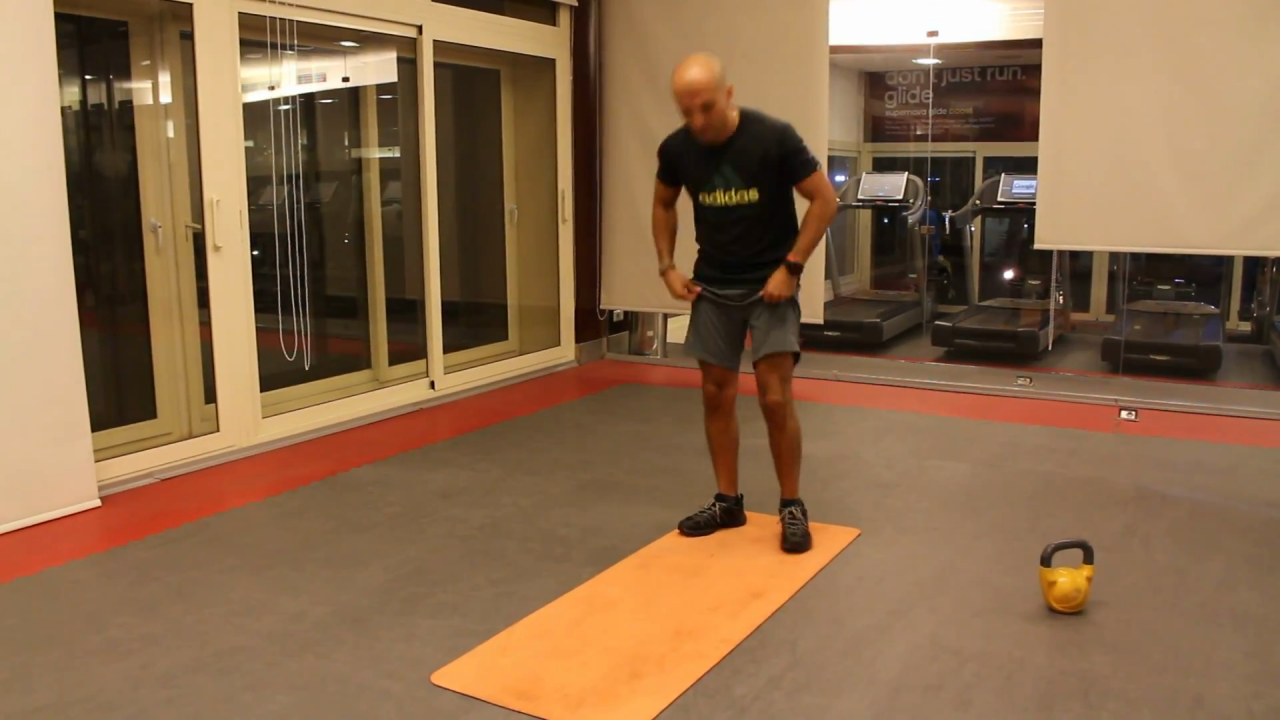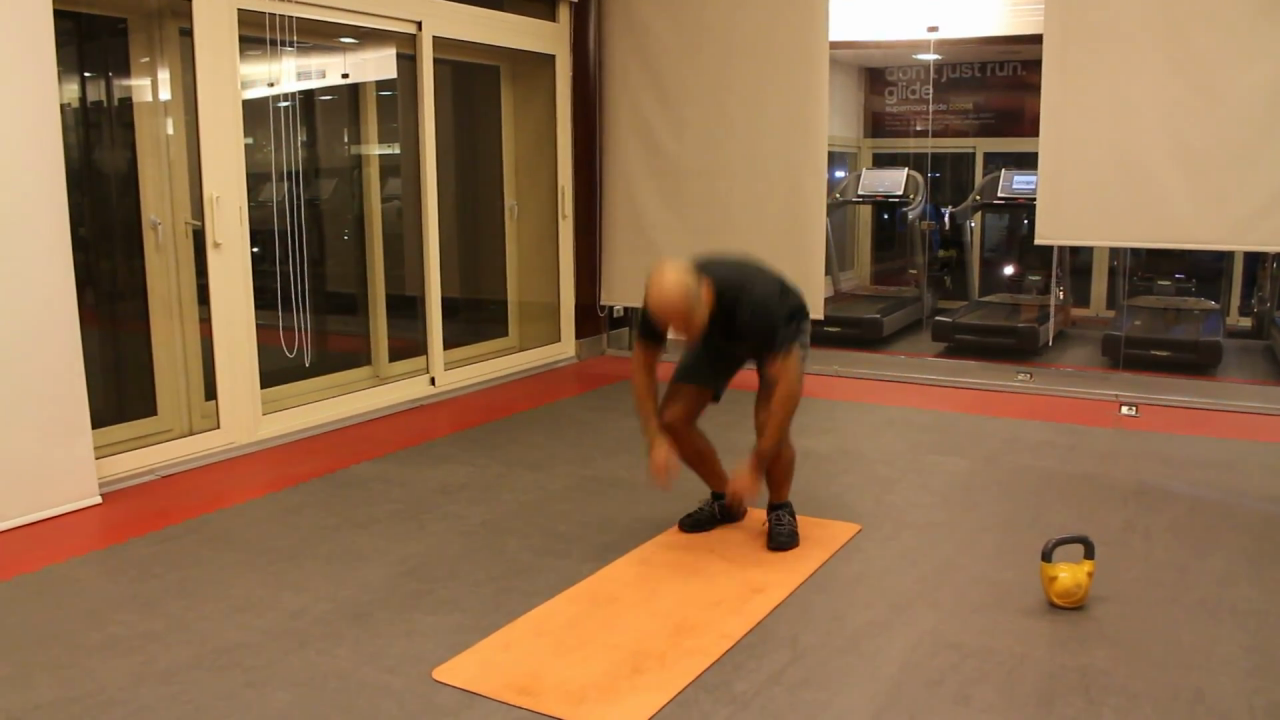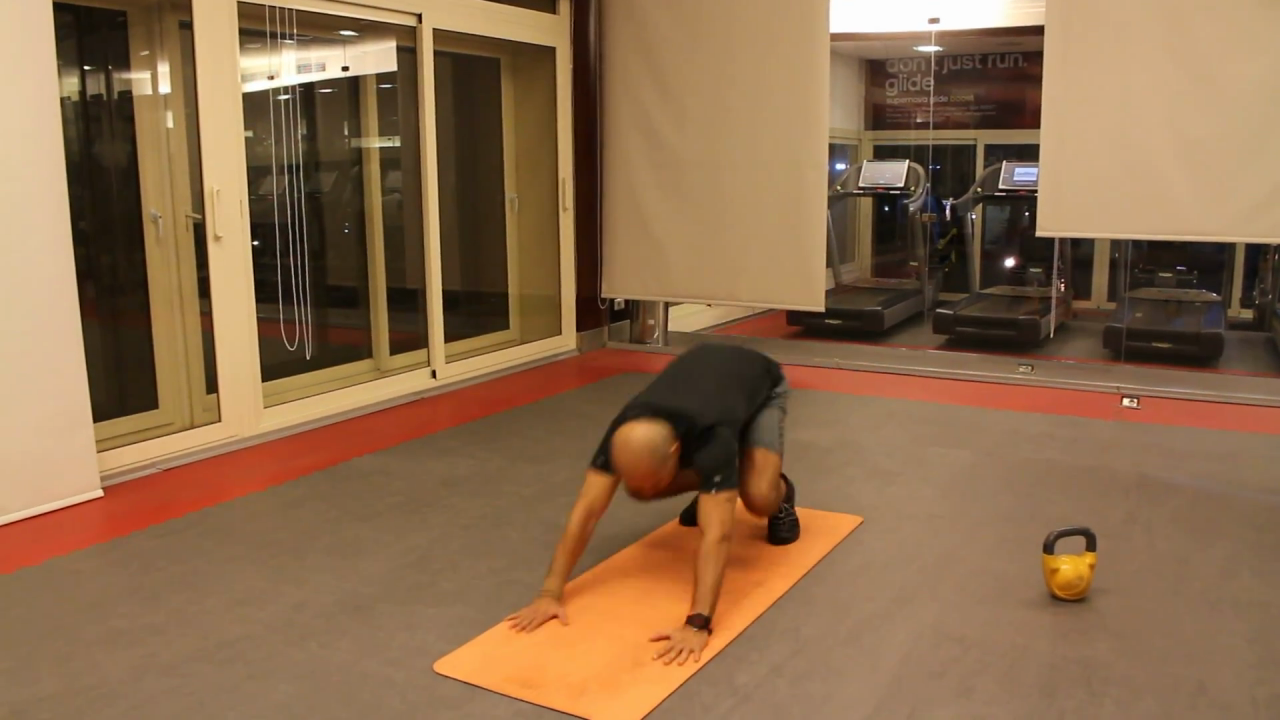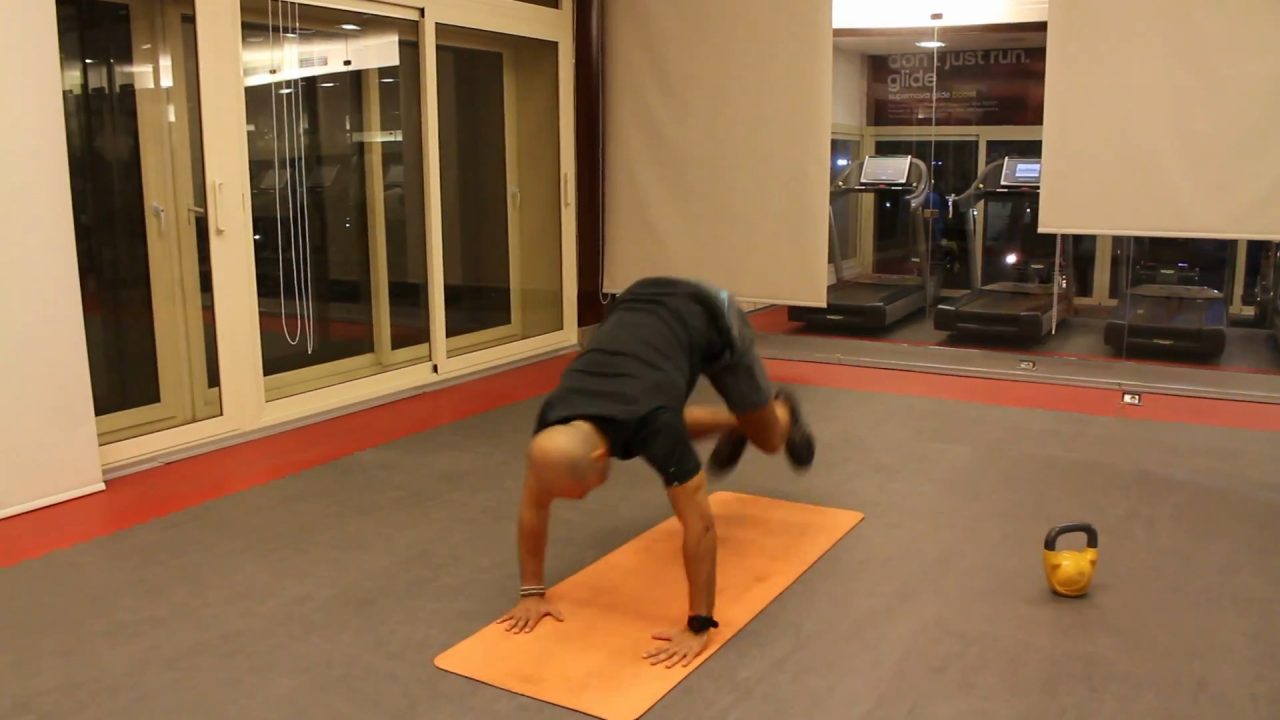
dt=0.3s
person 1, frame 1
left shoulder: (773, 137)
right shoulder: (675, 148)
left elbow: (825, 199)
right elbow: (662, 206)
left wrist: (789, 267)
right wrist: (667, 265)
left hip: (772, 279)
right hip: (714, 285)
left knee: (775, 395)
right knee: (715, 392)
left ankle: (792, 506)
right ankle: (728, 500)
person 1, frame 2
left shoulder: (755, 303)
right shoulder: (659, 302)
left elbow: (787, 385)
right elbow: (642, 367)
left wrist: (755, 465)
right wrist: (655, 441)
left hip: (780, 328)
right hip: (719, 335)
left knee: (773, 427)
right knee: (673, 420)
left ankle: (781, 510)
right ankle: (723, 498)
person 1, frame 3
left shoulder: (712, 437)
right shoulder: (628, 437)
left elbow: (716, 536)
right elbow: (585, 512)
left wrist: (697, 624)
right wrist: (551, 592)
left hip: (762, 388)
left knee: (758, 495)
right knee: (640, 487)
left ankle: (782, 495)
right ankle: (713, 492)
person 1, frame 4
left shoulder: (651, 426)
right shoulder: (556, 419)
left elbow: (699, 526)
right elbow: (533, 507)
left wrist: (698, 627)
right wrist: (532, 592)
left hip: (709, 315)
left knee: (767, 436)
left ankle: (782, 410)
right ankle: (733, 428)
